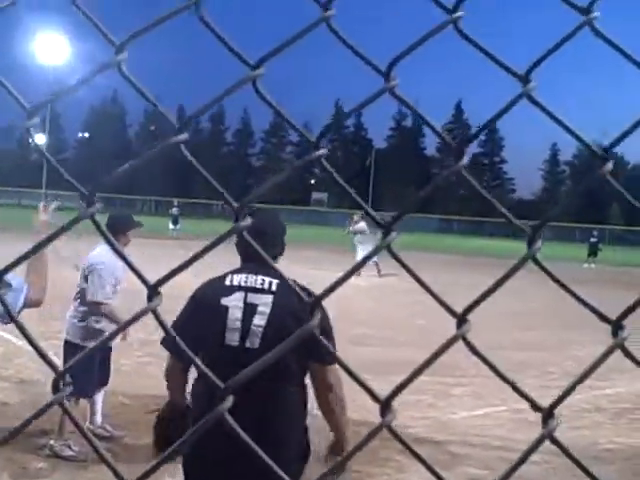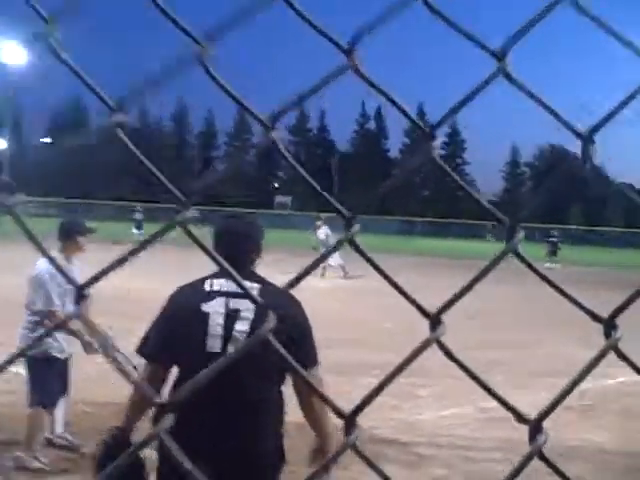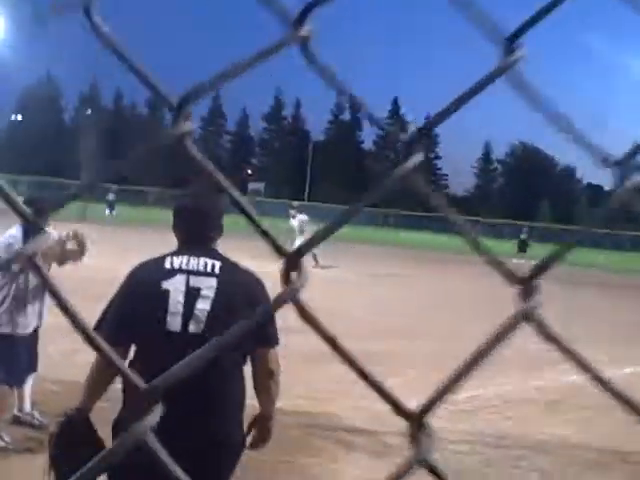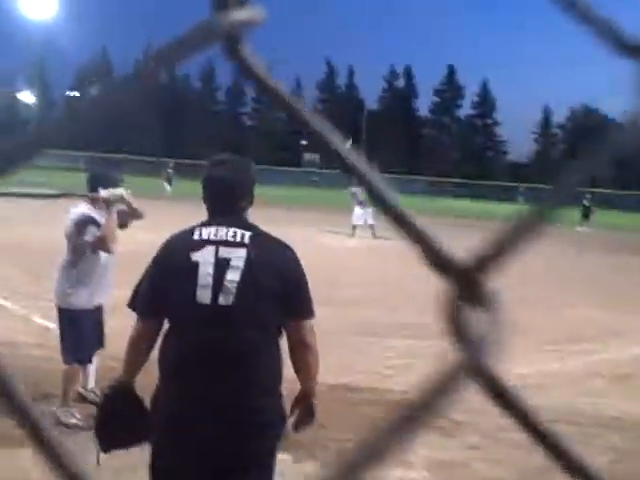
dt=0.4s
person 1, frame 1
left shoulder: (207, 293)
right shoulder: (302, 302)
left elbow: (176, 366)
right elbow: (327, 382)
left wrist: (178, 402)
right wrist: (341, 437)
left hip: (211, 438)
right hip: (278, 443)
person 1, frame 2
left shoulder: (185, 298)
right shoulder: (284, 305)
left elbow: (153, 376)
right elbow: (307, 385)
left wrist: (126, 427)
right wrist: (324, 438)
left hip: (189, 442)
right hip: (255, 448)
person 1, frame 3
left shoulder: (144, 276)
right shoulder: (246, 285)
right elbow: (267, 365)
left wrist: (84, 407)
right wrist: (267, 413)
right hip: (214, 429)
person 1, frame 4
left shoulder: (174, 249)
right shoulder: (278, 255)
left elbow: (145, 329)
right elbow: (303, 339)
left wrist: (125, 381)
right wrist: (308, 391)
left hip: (181, 401)
right hip: (253, 406)
person 2, frame 1
left shoulder: (110, 256)
right shoulder: (104, 262)
right elbow: (99, 303)
left wrist: (115, 324)
right wrist: (122, 323)
left hip: (100, 331)
right hip: (85, 332)
left knee: (99, 381)
right knee: (77, 388)
left ankle: (95, 423)
right ankle: (59, 440)
person 2, frame 2
left shoulder: (71, 265)
right shoulder: (47, 270)
right elbow: (52, 314)
right wrist: (82, 335)
left hip: (59, 342)
right hip: (42, 343)
left knee: (58, 391)
right knee: (43, 400)
left ankle: (56, 433)
right ankle: (27, 453)
person 2, frame 3
left shoulder: (46, 236)
right elbow: (33, 263)
right wrist: (59, 243)
left hip: (31, 316)
left knee: (27, 368)
left ankle: (24, 410)
person 2, frame 4
left shoulder: (104, 210)
right shoulder: (83, 216)
left elbow: (137, 215)
right elbow: (107, 244)
left wrist: (124, 201)
right wrist: (110, 209)
left hip: (93, 293)
right hip: (76, 296)
left knee: (92, 346)
right knee: (78, 355)
left ankle: (87, 387)
right ankle: (64, 408)
